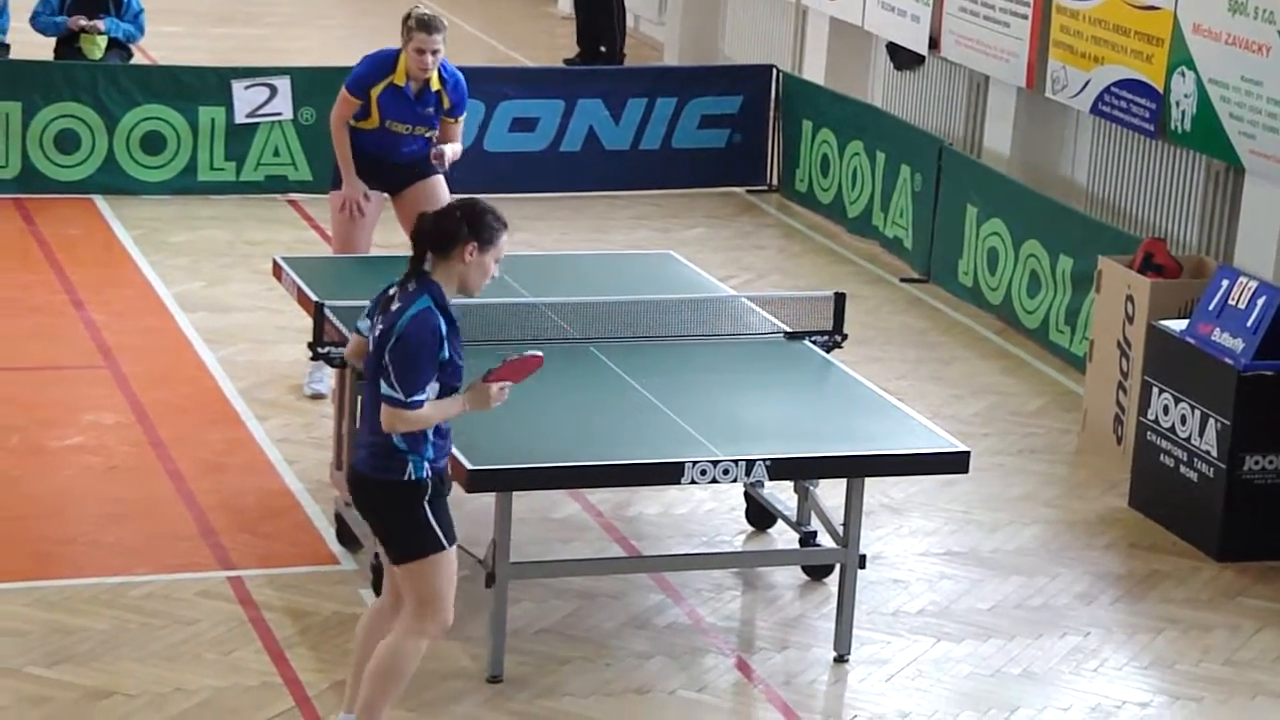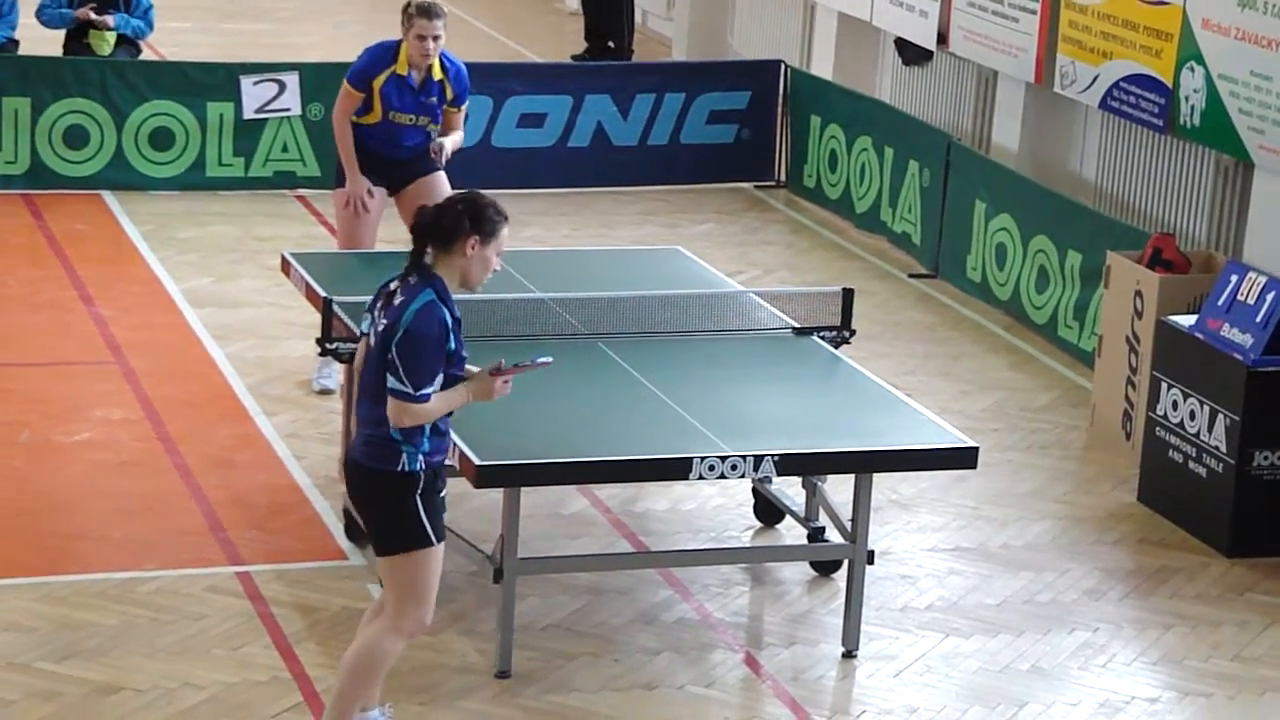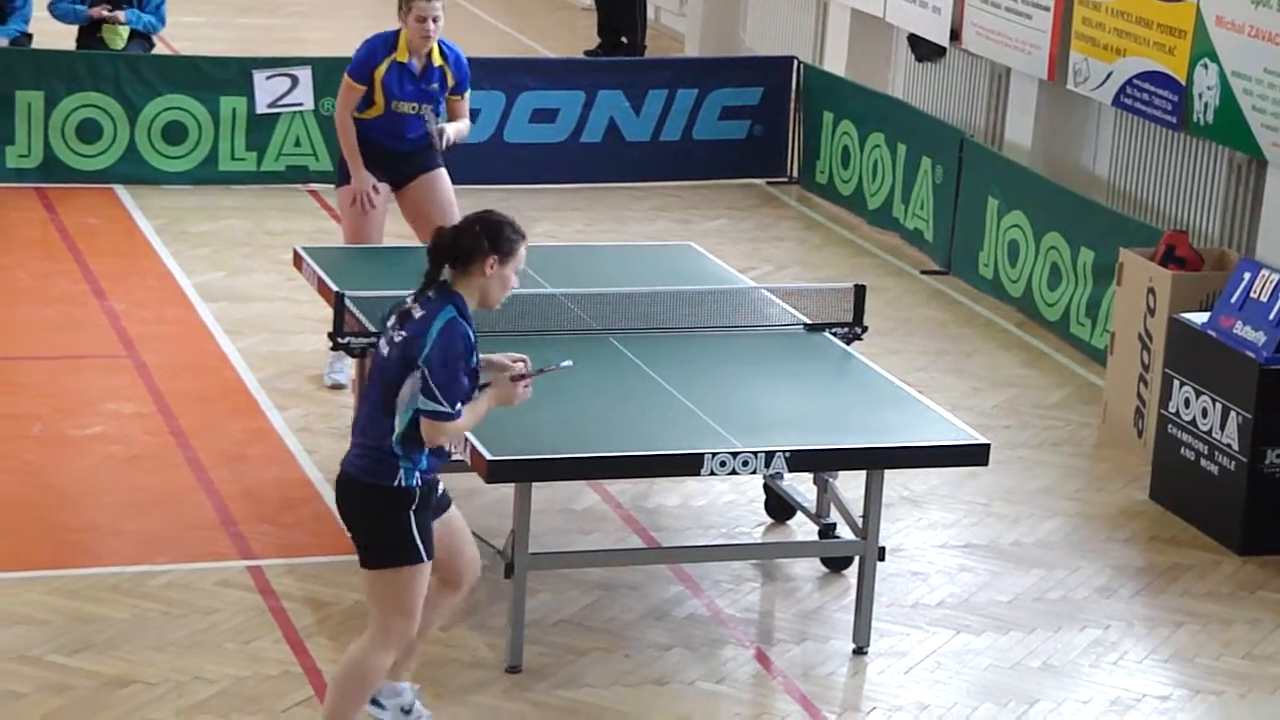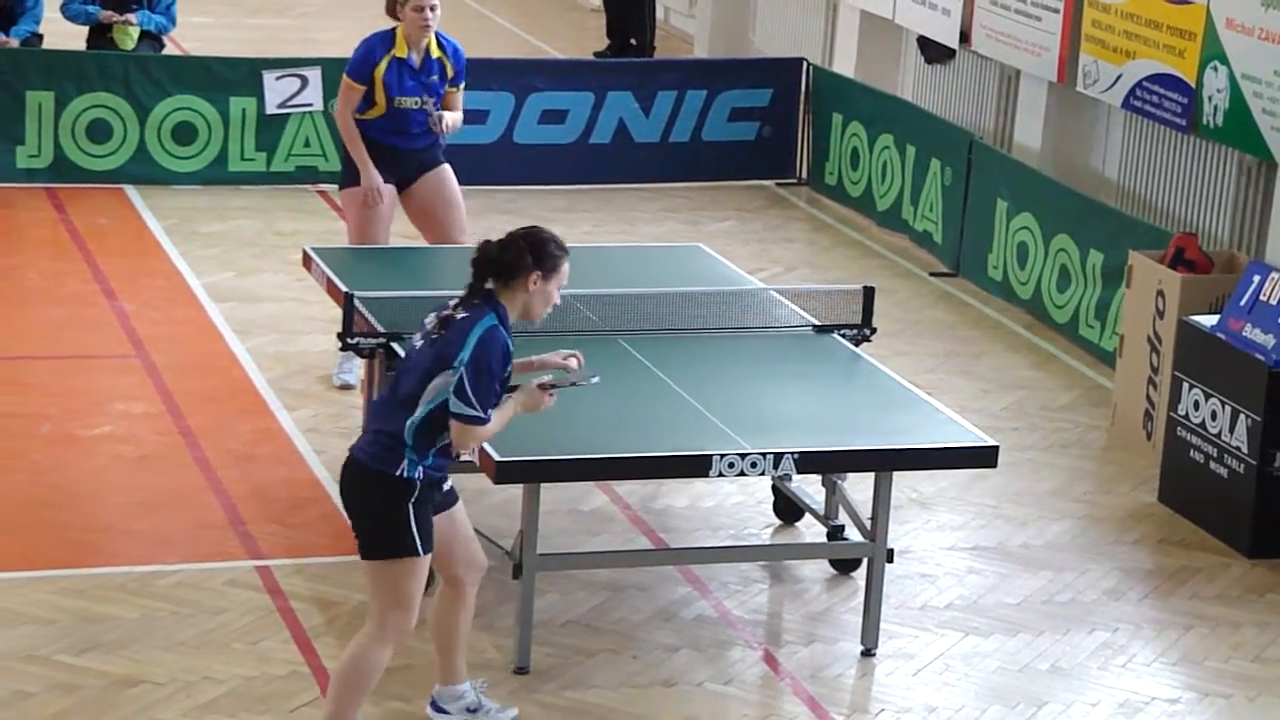
dt=0.2s
person 1, frame 1
left shoulder: (399, 294)
right shoulder: (425, 322)
left elbow: (356, 353)
right elbow: (397, 418)
right wrist: (469, 399)
left hip: (378, 474)
right hip: (403, 483)
left knee: (401, 602)
right knee: (431, 619)
person 1, frame 2
left shoulder: (401, 288)
right shoulder: (429, 314)
left elbow: (368, 357)
right elbow: (407, 411)
left wrist: (454, 368)
right wrist: (471, 391)
left hip: (383, 467)
right hip: (398, 476)
left knee: (400, 600)
right knee: (409, 617)
person 1, frame 3
left shoulder: (424, 306)
right shoulder: (449, 330)
right elbow: (439, 430)
left wrist: (481, 366)
right wrist: (493, 396)
left hip: (406, 480)
right hip: (385, 490)
left knee: (462, 571)
right knee: (393, 628)
person 1, frame 4
left shoulder: (469, 314)
right shoulder: (487, 336)
right elbow: (466, 434)
left wrist: (536, 365)
right wrist: (520, 401)
left hip: (415, 474)
right hip: (387, 484)
left knee: (467, 571)
right knee: (393, 626)
person 2, frame 1
left shoulder: (453, 84)
right shoulder: (374, 68)
left elbow: (453, 142)
right elbow: (338, 120)
left wrist: (446, 153)
right wrist: (350, 180)
left hip: (417, 165)
right hip: (363, 162)
right ankle: (323, 359)
person 2, frame 2
left shoulder: (454, 74)
right shoulder: (375, 59)
left elbow: (455, 131)
right elbow: (341, 116)
left wrist: (446, 143)
right wrist: (353, 176)
left hip: (419, 162)
right hip: (366, 159)
right ankle: (330, 356)
person 2, frame 3
left shoulder: (454, 61)
right shoulder: (375, 51)
left elbow: (462, 122)
right elbow: (343, 112)
left wrist: (449, 131)
right wrist: (357, 172)
left hip: (421, 157)
right hip: (369, 155)
right ankle: (341, 351)
person 2, frame 4
left shoulder: (451, 54)
right shoulder: (374, 50)
left elbow: (455, 112)
right elbow: (343, 112)
left wrist: (447, 120)
right wrist: (366, 170)
left hip: (425, 155)
right hip: (373, 156)
left knee: (456, 248)
right ankle: (350, 352)
